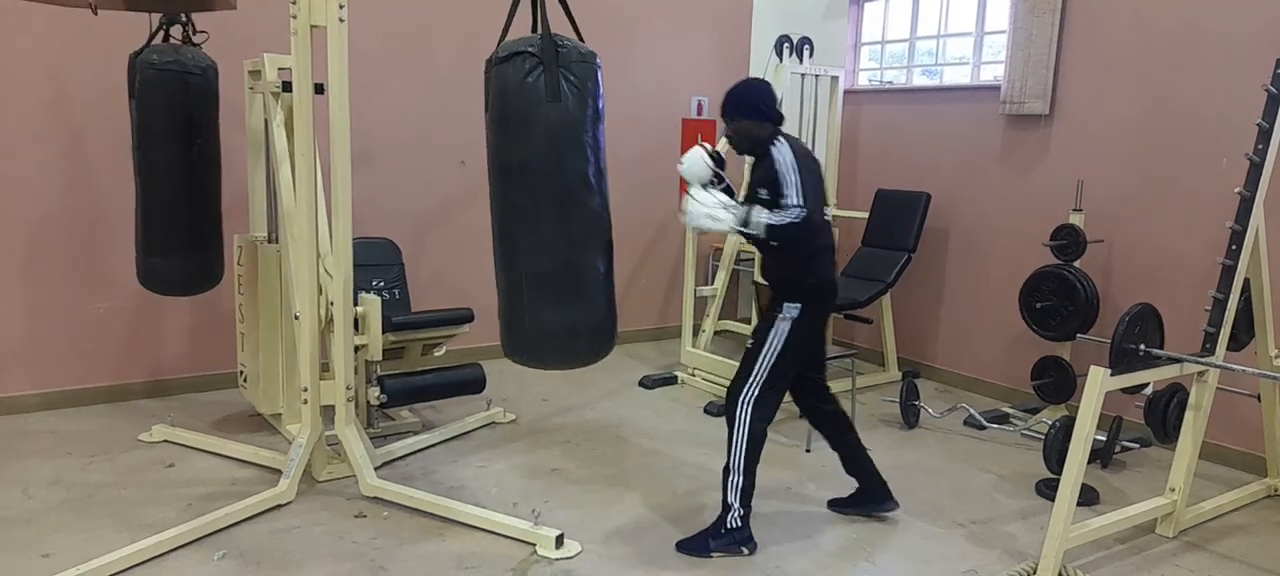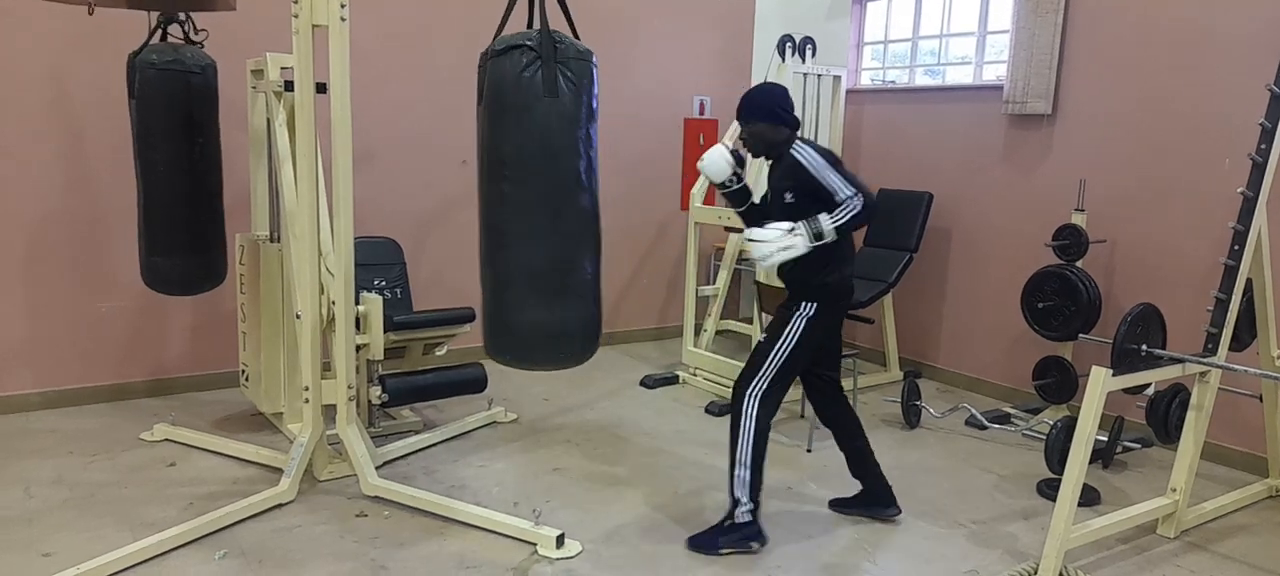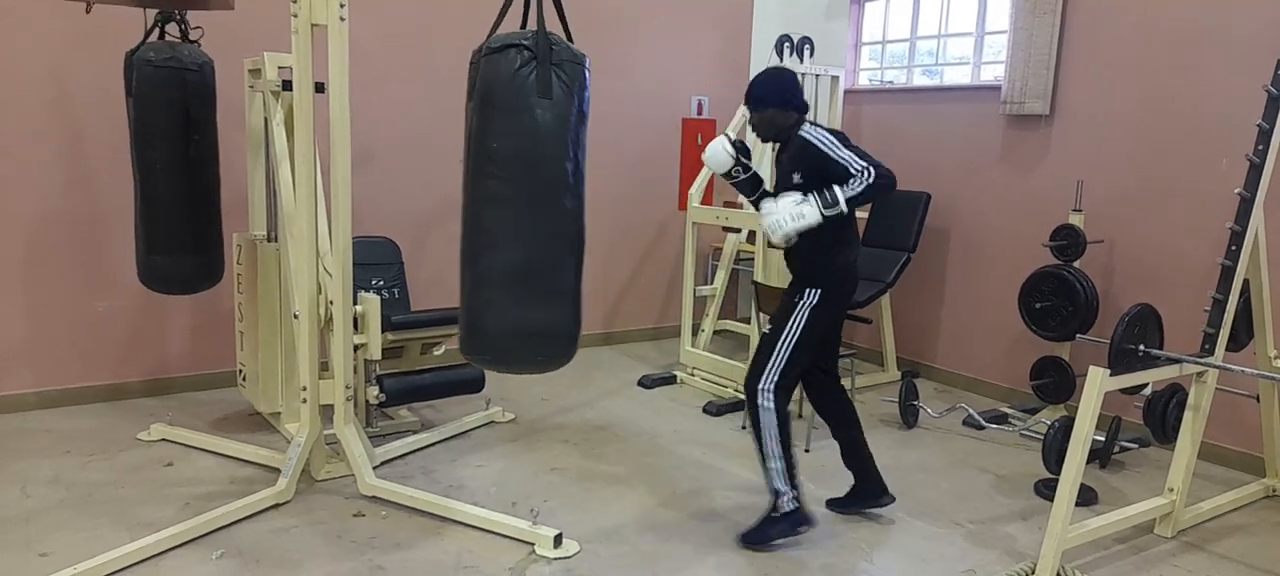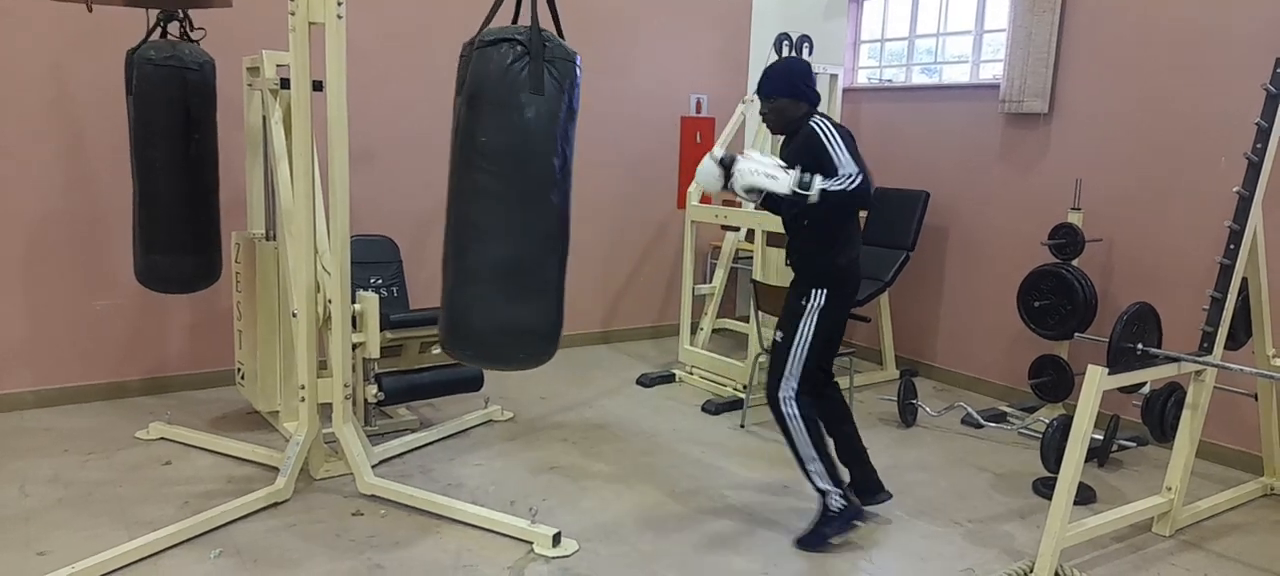
dt=0.1s
person 1, frame 1
left shoulder: (784, 156)
right shoulder: (769, 159)
left elbow: (798, 221)
right elbow: (763, 225)
left wrist: (729, 214)
right wrist: (715, 184)
left hip: (800, 297)
right hip: (803, 294)
left knee: (748, 400)
right knee: (809, 391)
left ankle: (734, 526)
right ankle: (873, 489)
person 1, frame 2
left shoulder: (805, 158)
right shoulder: (784, 163)
left elbow: (861, 205)
right elbow: (766, 224)
left wrist: (805, 235)
right wrist: (732, 183)
left hip: (817, 295)
right hip: (817, 293)
left knee: (752, 395)
right knee: (824, 390)
left ankle: (743, 521)
right ankle: (877, 493)
person 1, frame 3
left shoulder: (814, 140)
right shoulder: (790, 148)
left elbow: (880, 180)
right elbow: (777, 208)
left wrist: (815, 208)
right wrist: (741, 168)
left hip: (823, 282)
right hip: (817, 279)
left knee: (765, 386)
right knee: (821, 381)
left ankle: (787, 506)
right ankle: (869, 486)
person 1, frame 4
left shoulder: (822, 133)
right shoulder: (795, 141)
left elbow: (857, 188)
right elbow: (780, 205)
left wrist: (787, 182)
right wrist: (737, 178)
left hip: (826, 282)
right hip: (818, 277)
left knee: (785, 392)
right knee: (815, 381)
left ankle: (838, 505)
right ankle: (864, 483)
